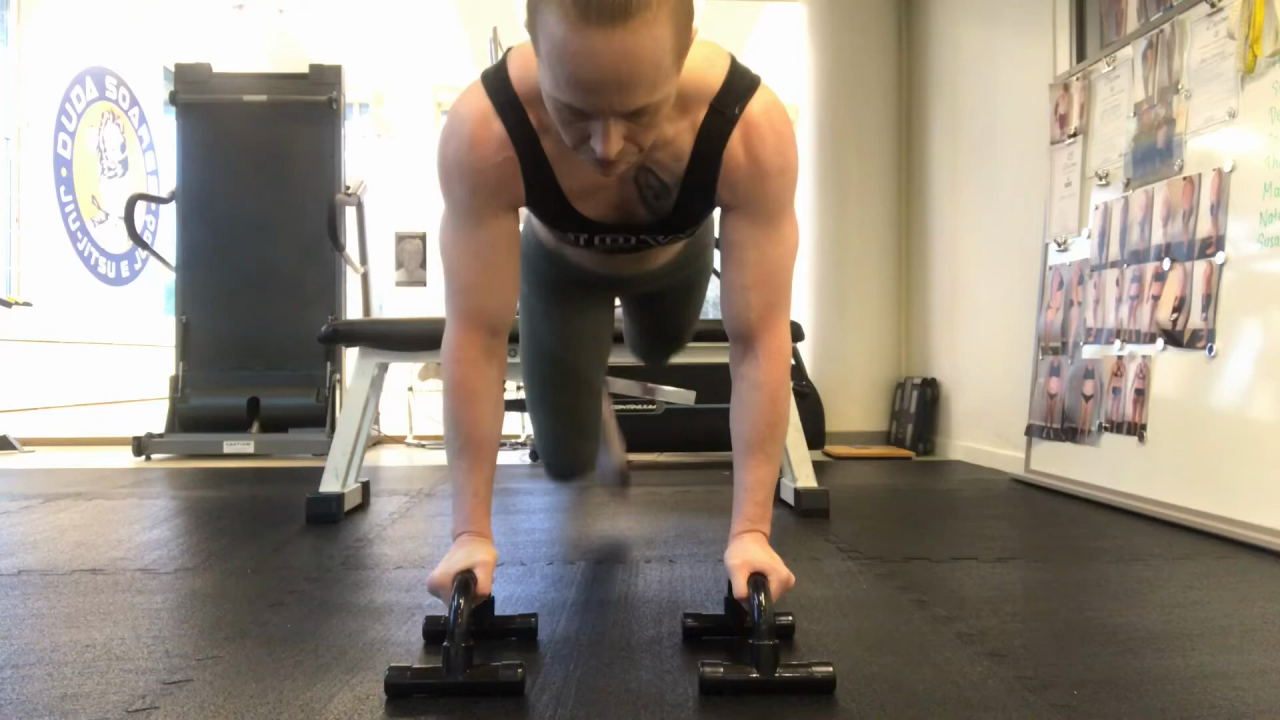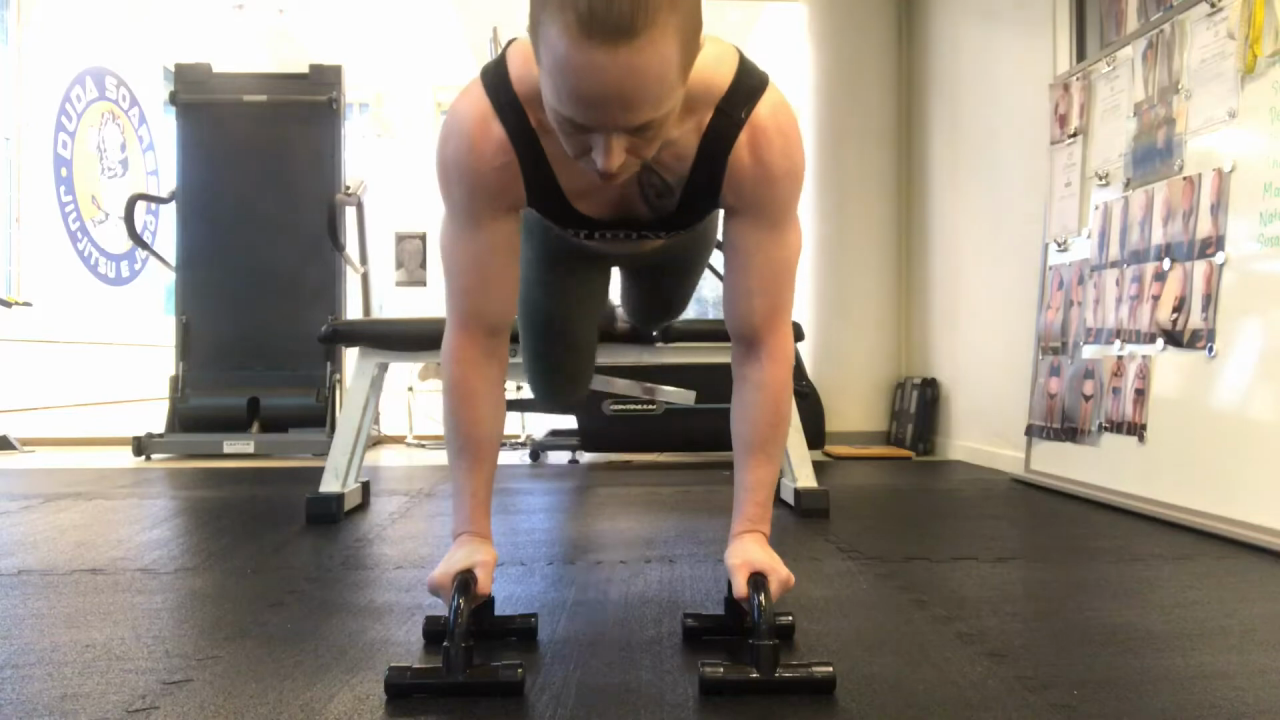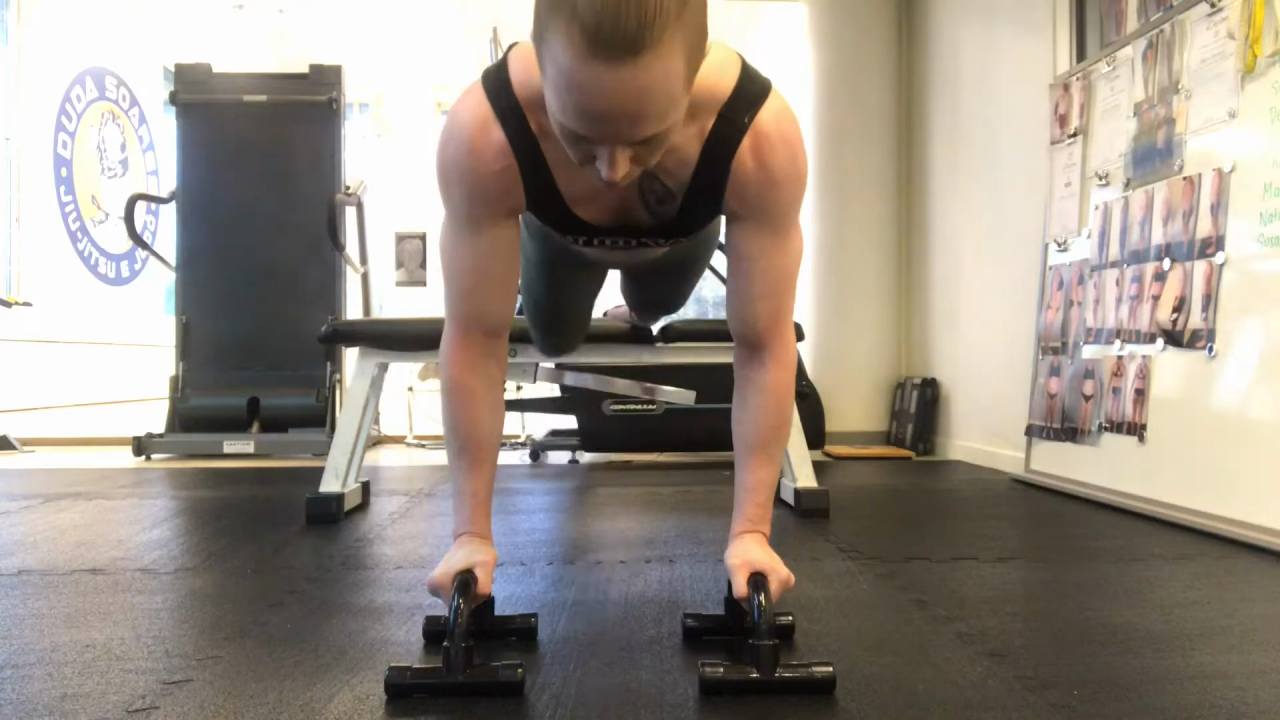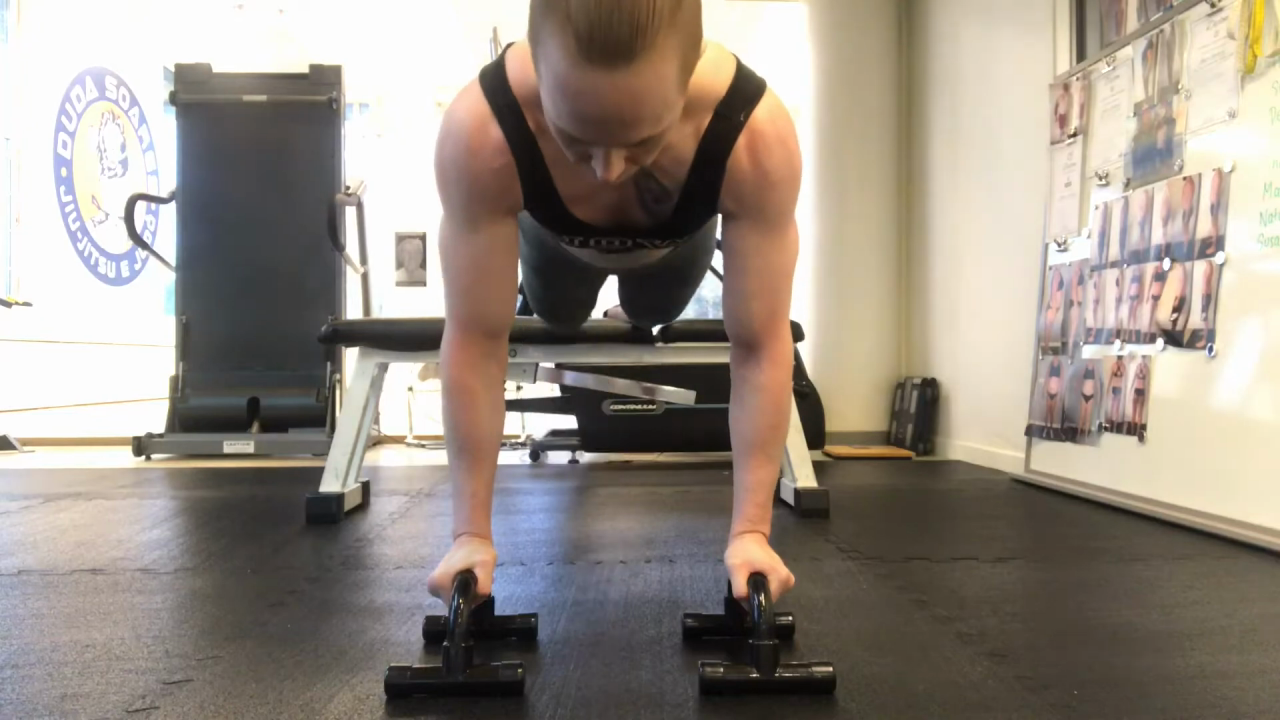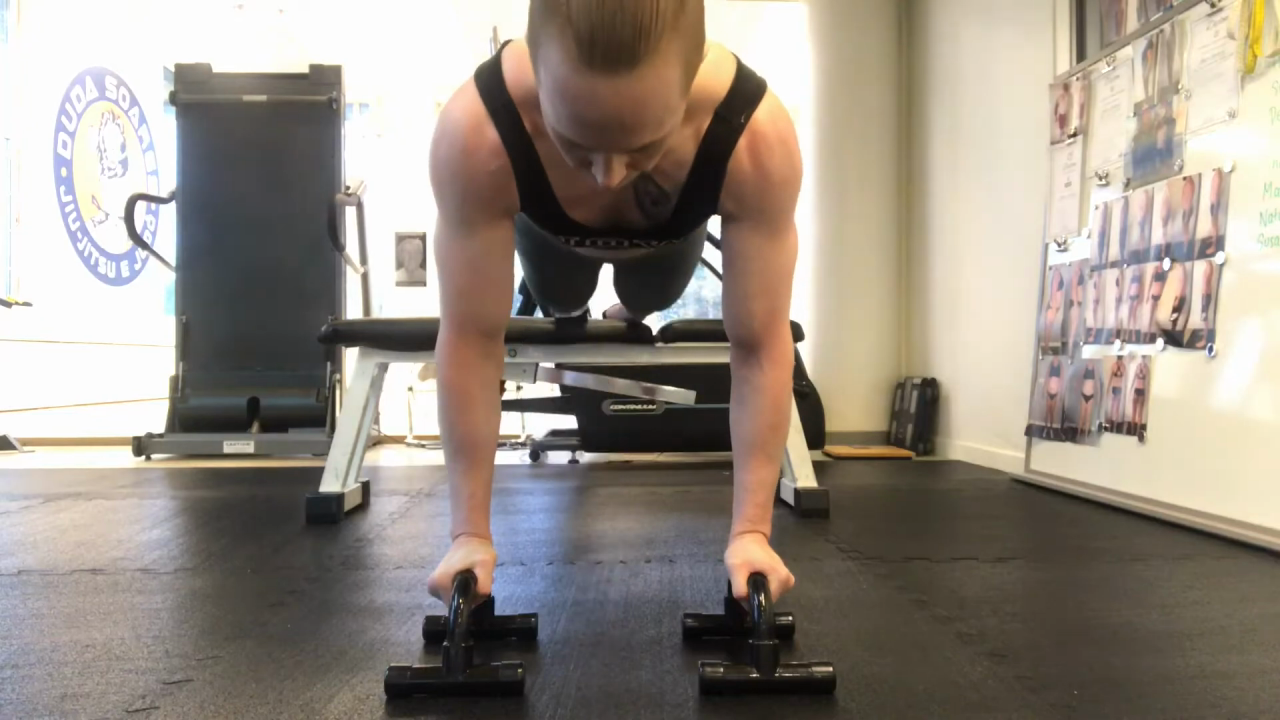
dt=0.2s
person 1, frame 1
left shoulder: (750, 128)
right shoulder: (484, 129)
left elbow: (759, 339)
right elbow: (476, 337)
left wrist: (751, 529)
right wrist: (471, 531)
left hip: (673, 254)
right hip: (562, 261)
left knee: (656, 353)
right knee: (566, 458)
right ankle: (602, 426)
person 1, frame 2
left shoulder: (758, 128)
right shoulder: (483, 127)
left elbow: (760, 340)
right elbow: (477, 337)
left wrist: (751, 529)
right wrist: (471, 531)
left hip: (676, 233)
right hip: (560, 234)
left knee: (656, 317)
right knee: (556, 386)
right ankle: (596, 317)
person 1, frame 3
left shoulder: (760, 136)
right shoulder: (483, 133)
left elbow: (764, 345)
right elbow: (476, 340)
left wrist: (750, 531)
right wrist: (470, 533)
left hip: (677, 238)
right hip: (559, 236)
left knee: (654, 310)
person 1, frame 4
left shoulder: (755, 135)
right shoulder: (481, 130)
left elbow: (759, 345)
right elbow: (476, 339)
left wrist: (750, 530)
right wrist: (471, 533)
left hip: (674, 242)
right hip: (557, 239)
left knee: (654, 314)
right knee: (558, 318)
person 1, frame 5
left shoulder: (756, 136)
right shoulder: (475, 131)
left elbow: (760, 345)
right elbow: (471, 339)
left wrist: (751, 530)
right wrist: (470, 533)
left hip: (667, 237)
right hip: (550, 232)
left knee: (650, 302)
right knee: (557, 300)
